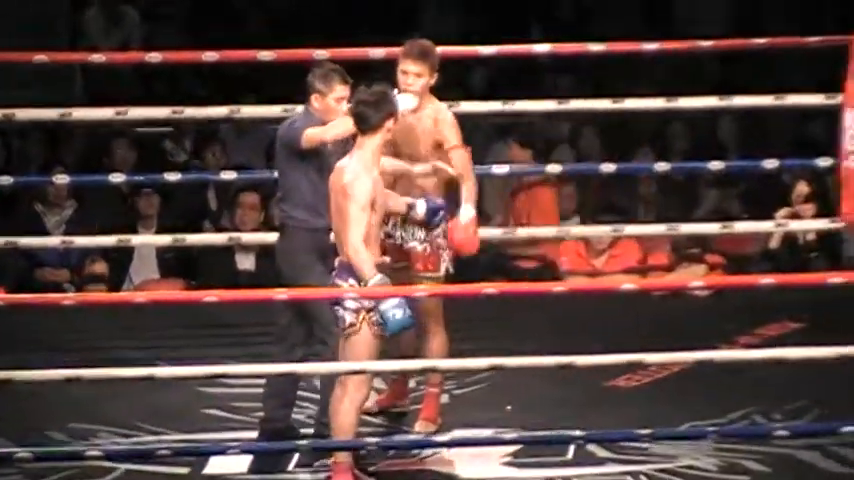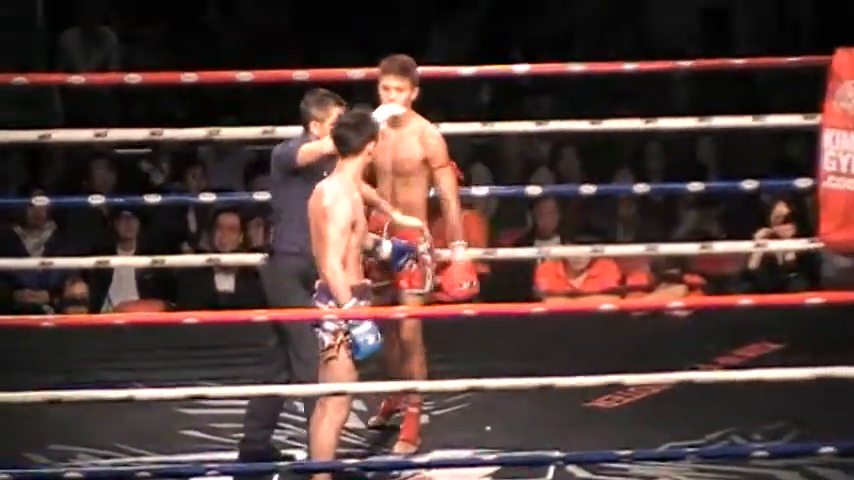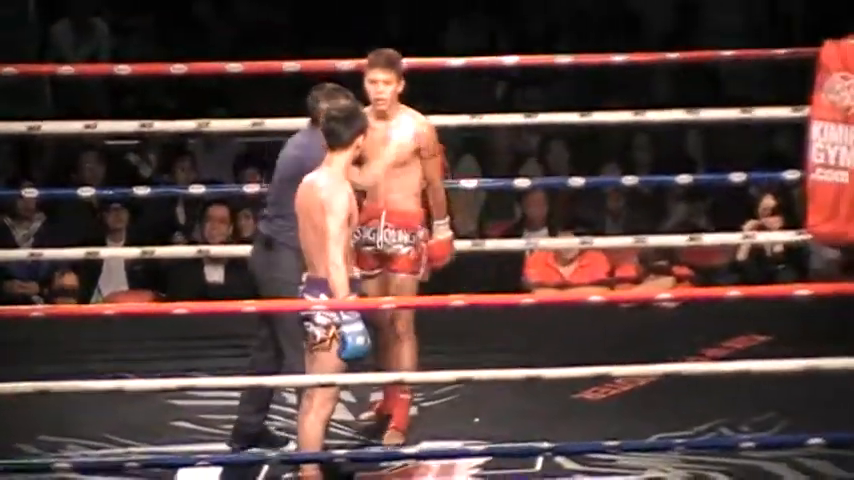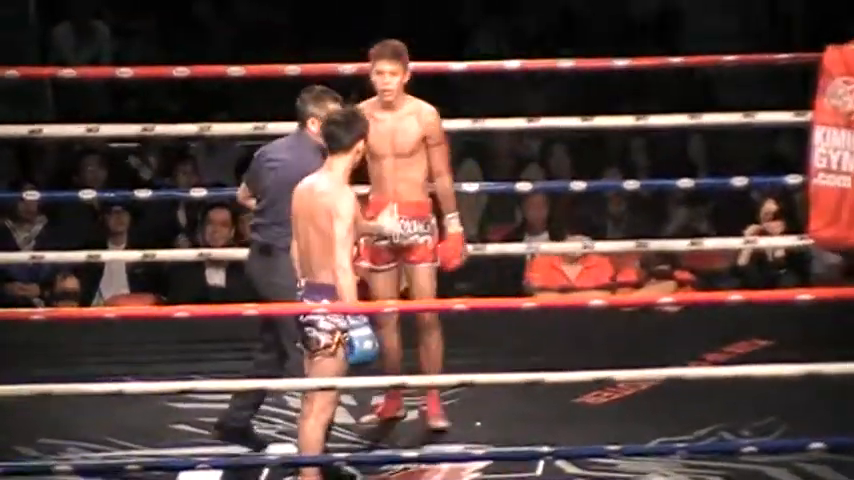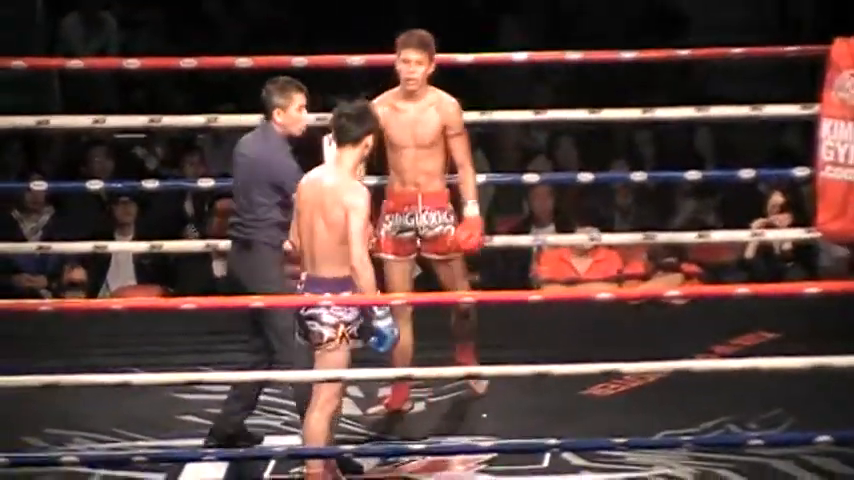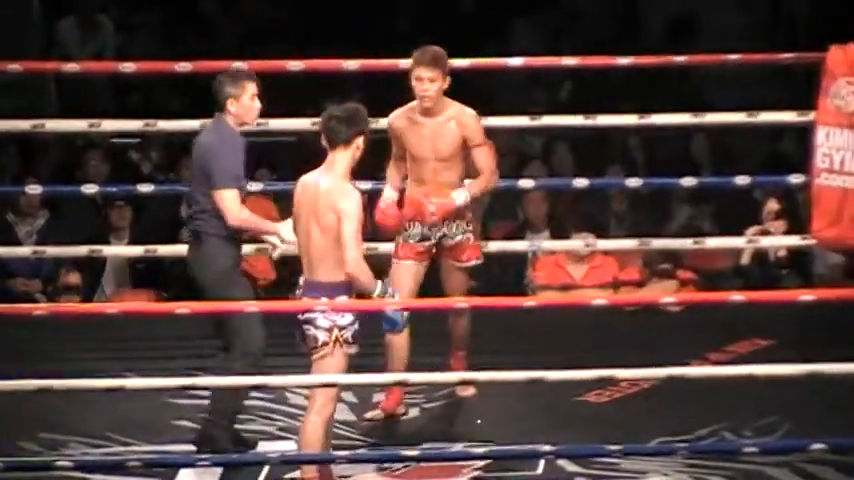
dt=0.2s
person 1, frame 1
left shoulder: (442, 120)
left elbow: (466, 175)
left wrist: (466, 212)
left hip: (428, 223)
right hip: (396, 218)
left knee: (429, 316)
left ankle: (432, 403)
right ankle: (398, 389)
person 1, frame 2
left shoulder: (428, 136)
right shoulder: (373, 130)
left elbow: (450, 199)
left wrist: (459, 252)
left hip: (412, 240)
right hip: (377, 235)
left knee: (410, 334)
right knee: (384, 326)
left ankle: (411, 423)
right ankle: (397, 396)
person 1, frame 3
left shoulder: (419, 127)
left elbow: (435, 184)
right elbow: (348, 175)
left wrist: (443, 229)
left hip: (407, 228)
right hip: (368, 226)
left knee: (401, 323)
right knee: (377, 319)
left ankle: (401, 413)
right ankle: (389, 396)
person 1, frame 4
left shoulder: (425, 115)
right shoulder: (358, 115)
left elbow: (442, 174)
left wrist: (453, 224)
left hip: (416, 217)
right hip: (376, 218)
left knee: (426, 315)
right knee: (384, 316)
left ankle: (433, 400)
right ankle: (392, 399)
person 1, frame 5
left shoulder: (446, 106)
right shoulder: (380, 108)
left elbow: (463, 165)
left wrist: (473, 212)
left hip: (438, 209)
right hip: (395, 209)
left knee: (461, 298)
right knee: (398, 306)
left ankle: (467, 363)
right ankle: (400, 392)
person 1, frame 6
left shoulder: (465, 119)
right shoulder: (398, 121)
left elbow: (489, 176)
left wrist: (454, 199)
right wrist: (389, 197)
left hip: (455, 220)
right hip: (412, 220)
left knee: (459, 301)
left ankle: (458, 368)
right ankle: (393, 397)
person 2, frame 1
left shoulder: (334, 137)
right shoulder: (296, 131)
right elbow: (325, 135)
left hip: (317, 242)
right hip: (300, 245)
left knee: (298, 339)
right knee: (332, 335)
left ankle: (274, 424)
right ankle: (332, 431)
person 2, frame 2
left shoulder: (330, 161)
right shoulder: (285, 155)
left elbow: (355, 185)
right elbow: (321, 149)
left wrist: (395, 216)
left hip: (302, 268)
right hip: (287, 270)
left knee: (283, 359)
right knee: (311, 362)
left ankle: (255, 442)
person 2, frame 3
left shoulder: (302, 143)
right shoulder: (312, 151)
left hip: (271, 255)
right hip: (285, 260)
left knee: (271, 349)
right knee: (299, 353)
left ankle: (247, 427)
person 2, frame 4
left shoulder: (268, 151)
right shoulder: (312, 163)
left elbow: (245, 197)
left hip: (261, 257)
right hip: (284, 263)
left knee: (274, 348)
right knee: (307, 357)
left ankle: (235, 420)
person 2, frame 5
left shoulder: (248, 143)
right shoulder: (276, 154)
left hip: (246, 252)
right hip: (262, 257)
left knee: (267, 347)
right knee: (292, 349)
left ankle: (228, 428)
person 2, frame 6
left shoulder: (215, 135)
right shoulder: (221, 144)
right elbow: (233, 215)
left wrist: (267, 228)
right wrist: (279, 229)
left hip: (214, 249)
right hip: (214, 252)
left knee: (238, 343)
right knee: (250, 342)
left ankle: (217, 430)
right ankle: (214, 432)
person 3, frame 1
left shoulder: (348, 166)
right shoulder: (363, 174)
left elbow: (379, 200)
right elbow: (354, 244)
left wrist: (419, 206)
right wrist: (383, 293)
left hip: (351, 278)
right hip: (361, 282)
left knee: (346, 381)
right knee: (357, 384)
person 3, frame 2
left shoulder: (325, 188)
right shoulder: (344, 196)
right elbow: (333, 267)
left wrist: (384, 247)
right wrist: (354, 317)
left hip: (330, 301)
right hip: (341, 306)
left knee: (327, 403)
right knee: (335, 407)
person 3, frame 3
left shoulder: (308, 183)
right shoulder: (338, 191)
right elbow: (334, 262)
right wrist: (350, 317)
left hip: (311, 292)
right hip: (329, 298)
left knee: (312, 397)
right knee: (322, 401)
person 3, frame 4
left shoulder: (303, 187)
right shoulder: (342, 196)
right elbow: (342, 267)
right wrist: (356, 321)
left hip: (308, 297)
right hip: (330, 303)
left knee: (313, 400)
right knee: (322, 405)
person 3, frame 5
left shoulder: (308, 180)
right shoulder: (353, 190)
right elbow: (358, 260)
right wrist: (378, 310)
left hip: (309, 289)
right hip: (335, 297)
left knee: (325, 391)
right knee: (326, 397)
person 3, frame 6
left shoulder: (305, 184)
right shoulder: (347, 194)
right elbow: (353, 263)
right wrist: (384, 295)
left hip: (308, 294)
right hip: (333, 301)
left knee: (323, 394)
right knee: (323, 403)
